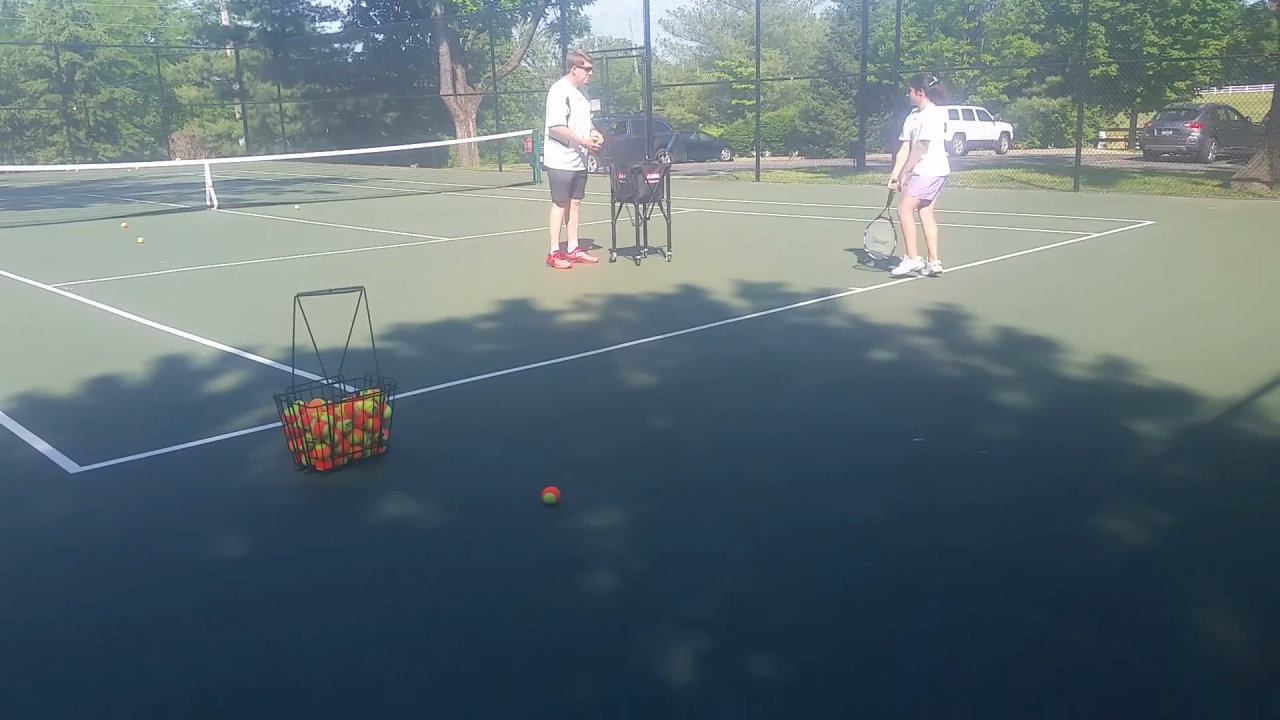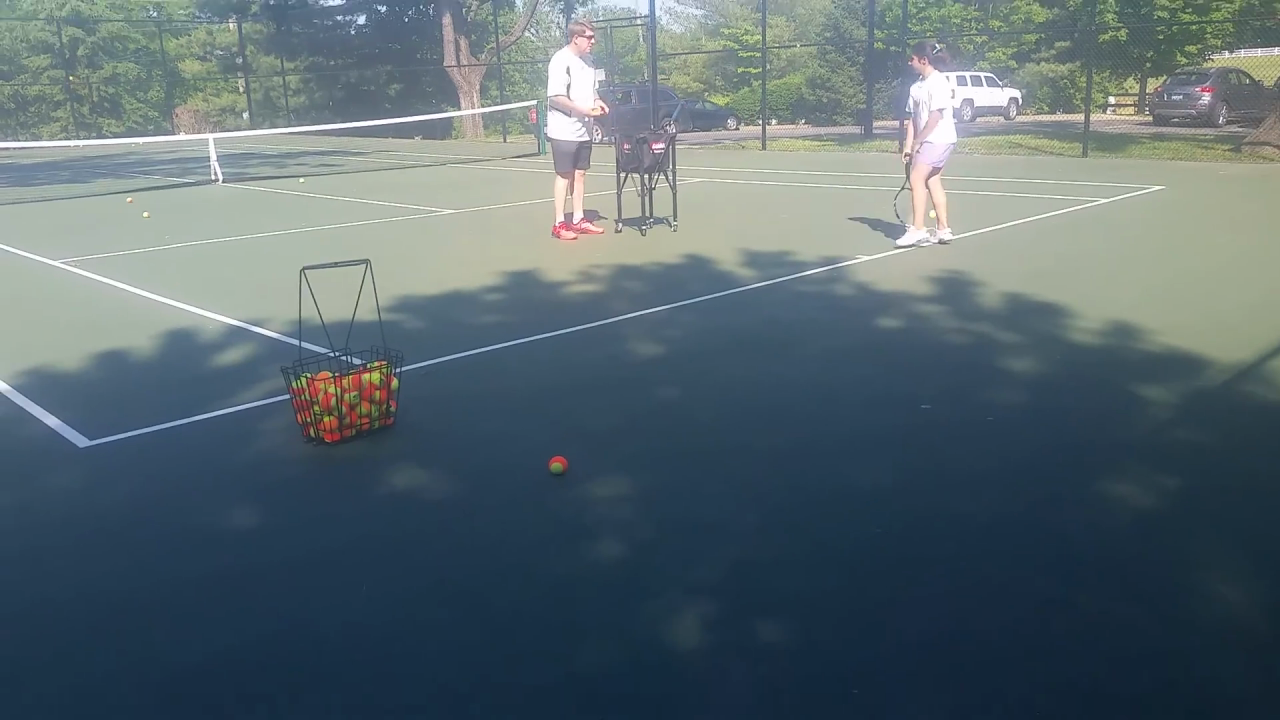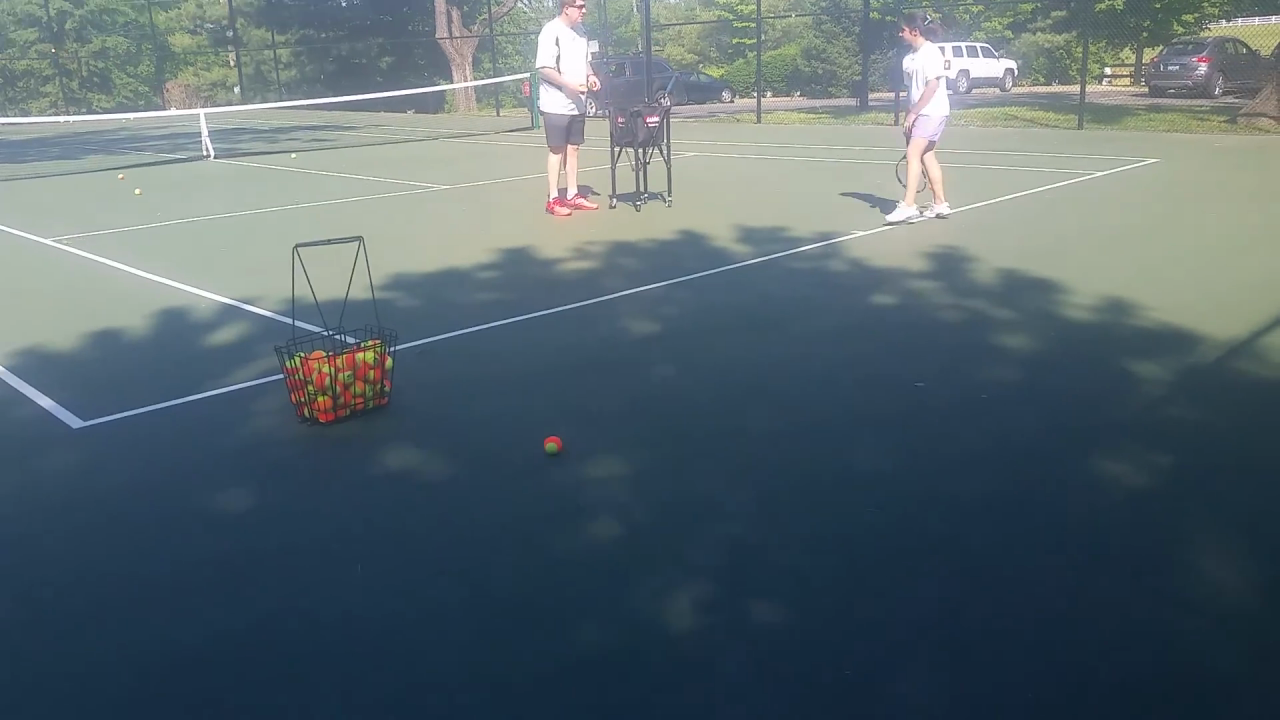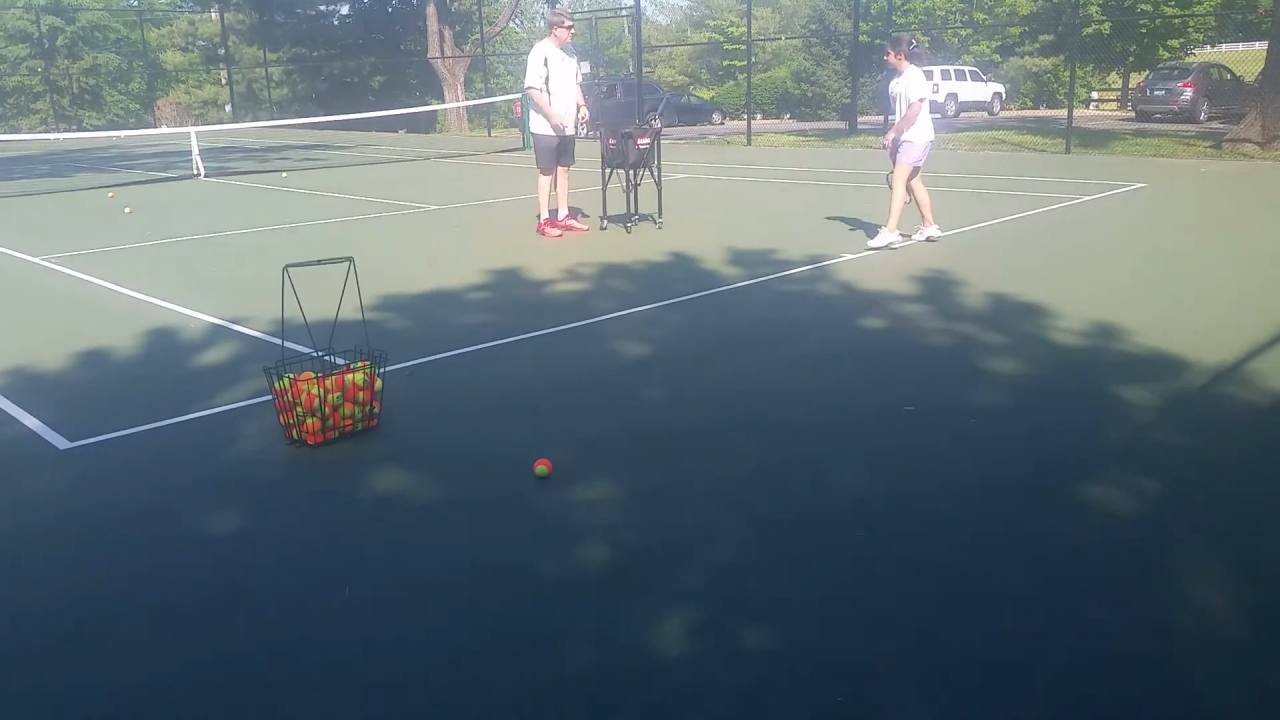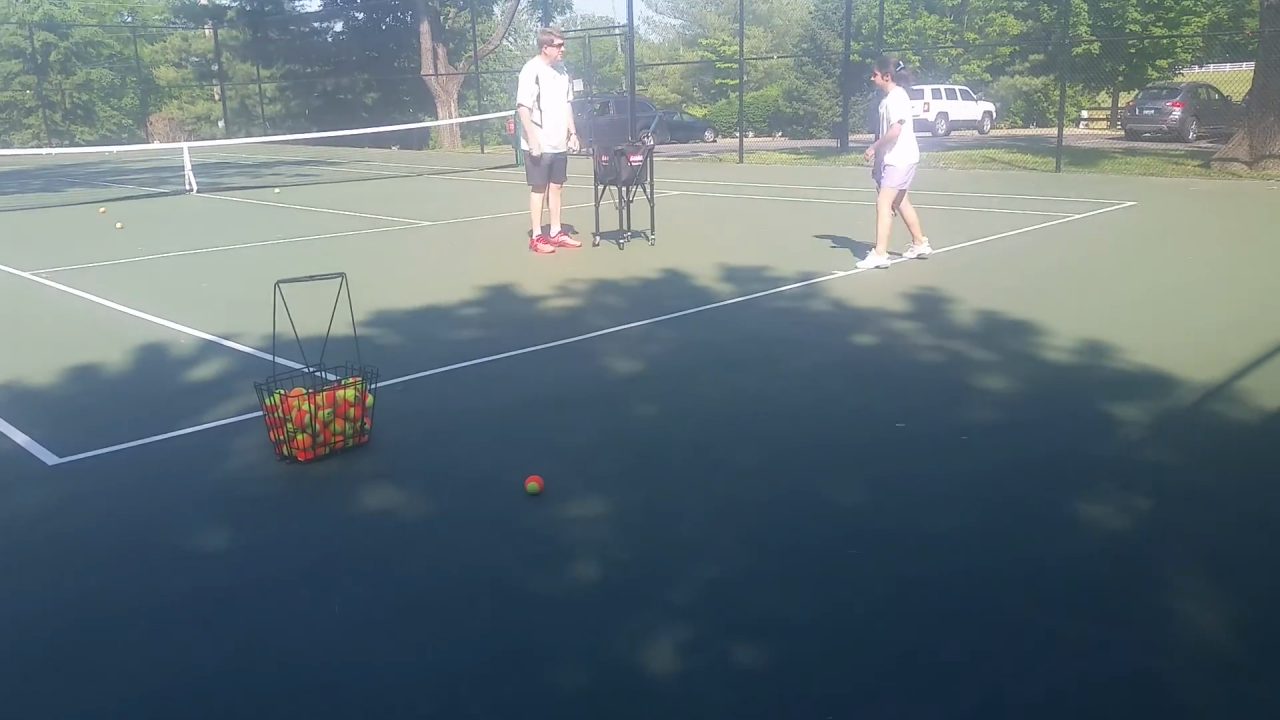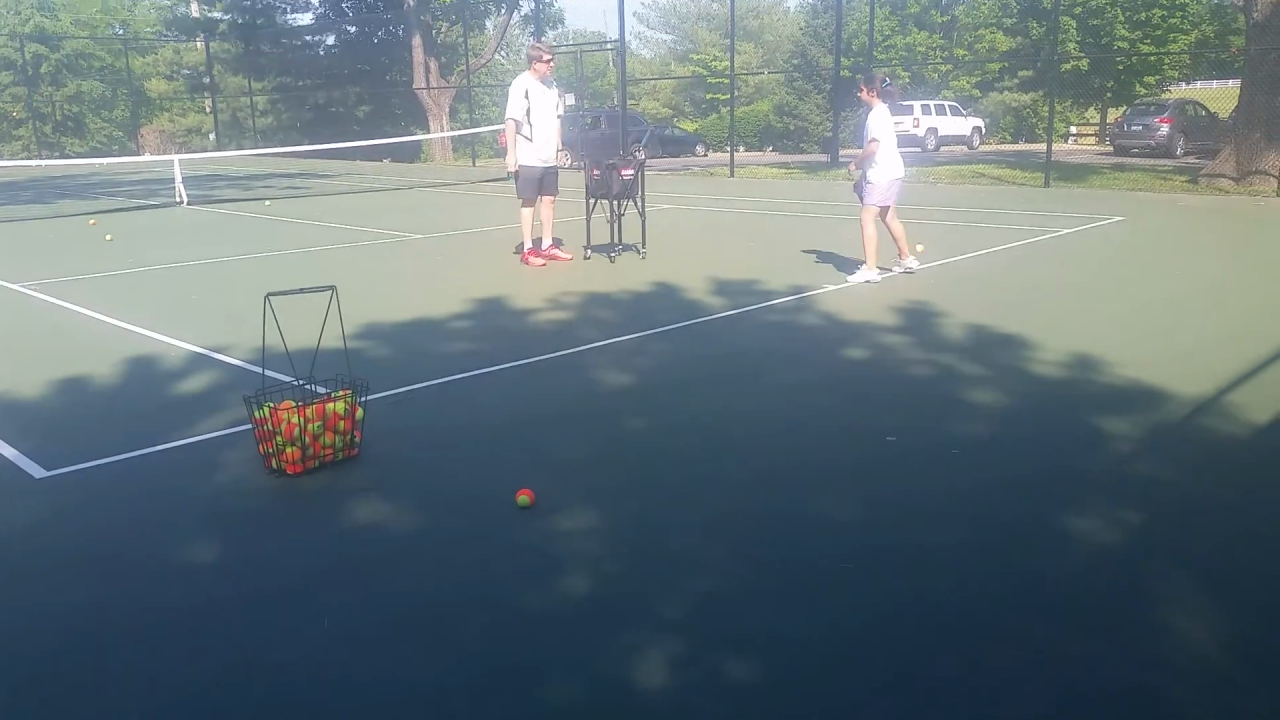
dt=0.1s
person 1, frame 1
left shoulder: (581, 92)
right shoulder: (560, 91)
right elbow: (556, 127)
left wrist: (593, 132)
right wrist: (582, 141)
left hip: (579, 160)
right hip: (560, 160)
left knee: (574, 203)
right knee: (560, 204)
left ankle: (573, 249)
right ankle: (554, 252)
person 1, frame 2
left shoulder: (586, 60)
right shoulder: (561, 60)
right elbow: (556, 96)
left wrist: (597, 101)
right wrist: (583, 110)
left hip: (583, 130)
right hip: (564, 130)
left knee: (580, 173)
right knee: (564, 175)
left ankle: (578, 220)
right ankle: (559, 224)
person 1, frame 3
left shoulder: (579, 31)
right shoulder: (551, 31)
right elbow: (544, 68)
left wrist: (591, 77)
right wrist: (570, 85)
left hip: (576, 105)
right hip: (556, 105)
left knee: (573, 149)
right knee: (557, 150)
left ankle: (573, 195)
right ankle: (553, 199)
person 1, frame 4
left shoulder: (569, 51)
right shoulder: (540, 52)
right elbow: (532, 88)
left wrist: (581, 105)
right wrist: (551, 115)
left hip: (567, 125)
right hip: (546, 126)
left knee: (563, 169)
right knee: (547, 171)
left ankle: (563, 217)
right ankle: (544, 221)
person 1, frame 5
left shoulder: (561, 69)
right shoulder: (532, 70)
right elbow: (523, 107)
left wrist: (572, 133)
right wrist: (531, 139)
left hip: (559, 143)
right hip: (539, 144)
left knee: (556, 187)
right knee: (539, 188)
left ankle: (556, 233)
right ankle: (537, 237)
person 1, frame 6
left shoulder: (551, 83)
right shoulder: (521, 85)
right elbow: (511, 121)
left wrist: (558, 148)
right wrist: (511, 153)
left hip: (548, 157)
right hip: (528, 158)
left knee: (549, 200)
right knee: (529, 202)
left ankle: (547, 246)
right ankle: (528, 250)
person 2, frame 1
left shoulder: (932, 114)
right shoulder: (912, 117)
left elbow: (921, 148)
right elbow: (904, 147)
left wrist: (903, 172)
right wrist: (894, 173)
left hip: (930, 171)
right hip: (920, 172)
left knee: (904, 209)
right knee: (926, 214)
left ankle: (912, 258)
right ankle: (933, 262)
person 2, frame 2
left shoulder: (938, 82)
right shoulder: (916, 86)
left elbow: (936, 116)
right elbow: (914, 118)
left wrist: (917, 143)
right wrist: (908, 145)
left hip: (939, 139)
right hip: (930, 140)
left knee: (917, 179)
right knee: (933, 182)
left ankle: (918, 229)
right ankle: (943, 229)
person 2, frame 3
left shoulder: (931, 52)
right shoulder: (908, 58)
left elbow: (933, 86)
left wrist: (912, 113)
right wrist: (910, 116)
left hip: (933, 112)
right hip: (921, 113)
left knee: (913, 154)
right knee: (927, 156)
left ankle: (908, 206)
right ankle: (940, 204)
person 2, frame 4
left shoulder: (914, 75)
right shoulder: (895, 82)
left elbow: (915, 108)
left wrist: (892, 132)
right wrist: (893, 136)
left hip: (917, 137)
right hip: (905, 137)
left knee: (898, 180)
right knee: (913, 181)
left ankle: (891, 231)
right ankle: (929, 226)
person 2, frame 5
left shoulder: (897, 97)
right shoulder: (888, 99)
left elbow: (895, 130)
left wrist: (873, 148)
right wrist: (879, 160)
left hip: (900, 159)
right hip: (895, 158)
left knee: (883, 202)
right knee: (901, 202)
left ankle: (880, 254)
right ankle: (920, 243)
person 2, frame 6
left shoulder: (878, 114)
right shoulder: (877, 114)
left elbow: (873, 147)
left wrist: (855, 163)
right wrist: (863, 176)
left hip: (883, 174)
right hip: (886, 173)
left knee: (867, 218)
right knee: (888, 217)
left ankle: (870, 269)
right ankle: (906, 258)
